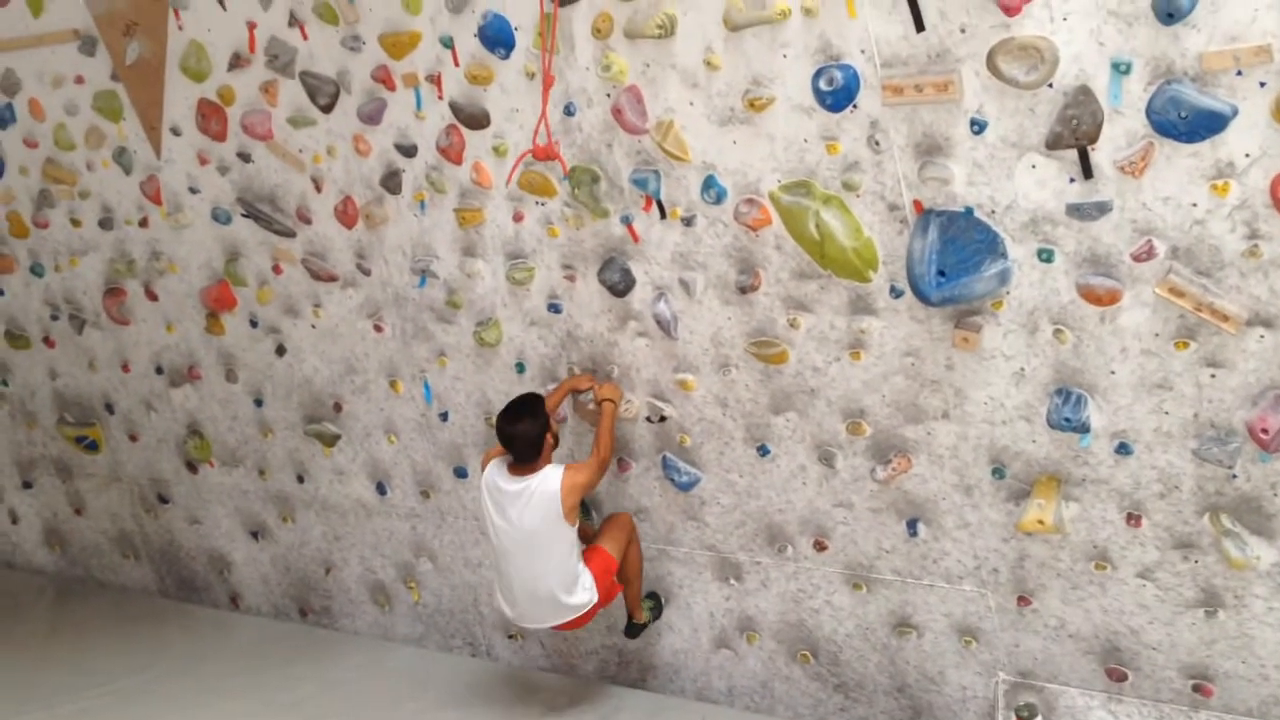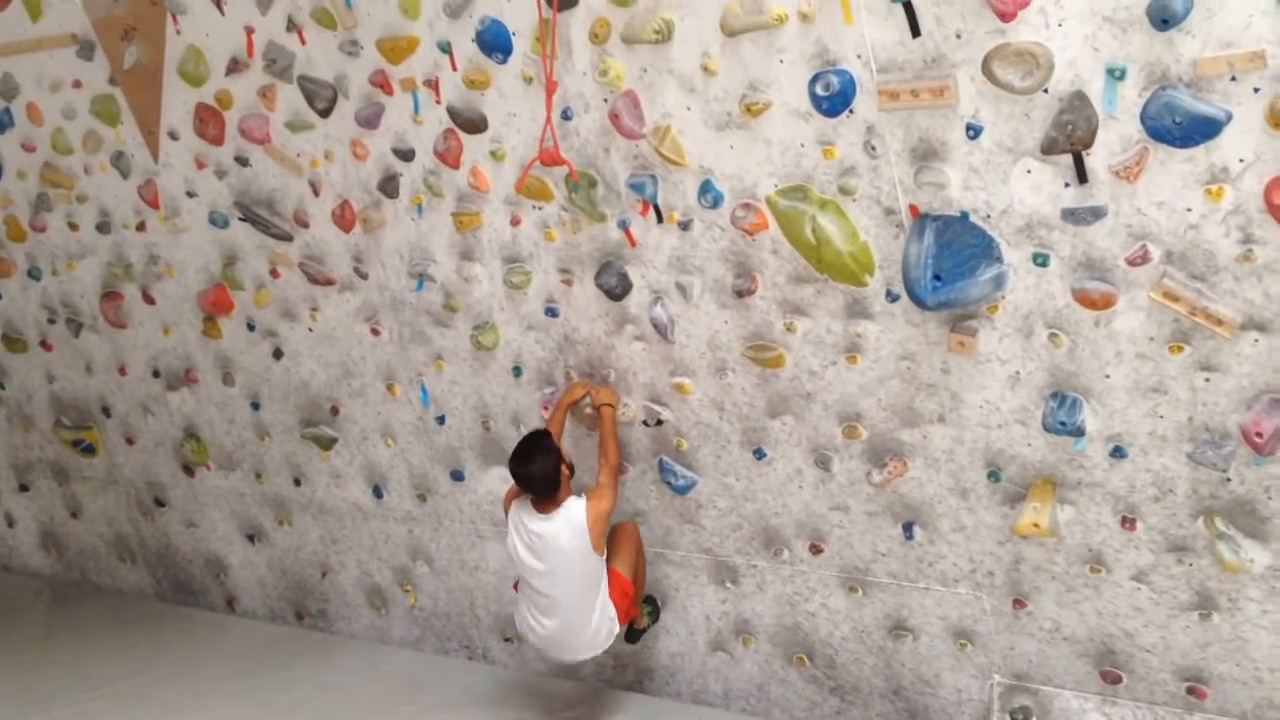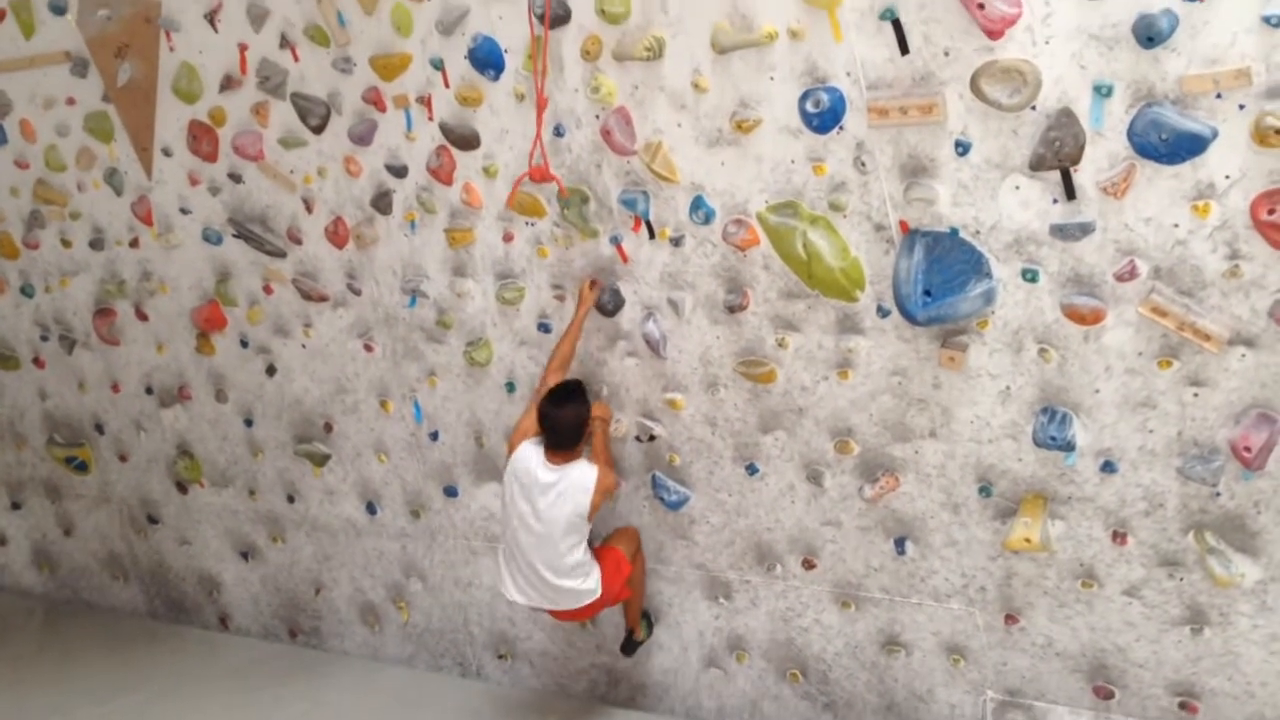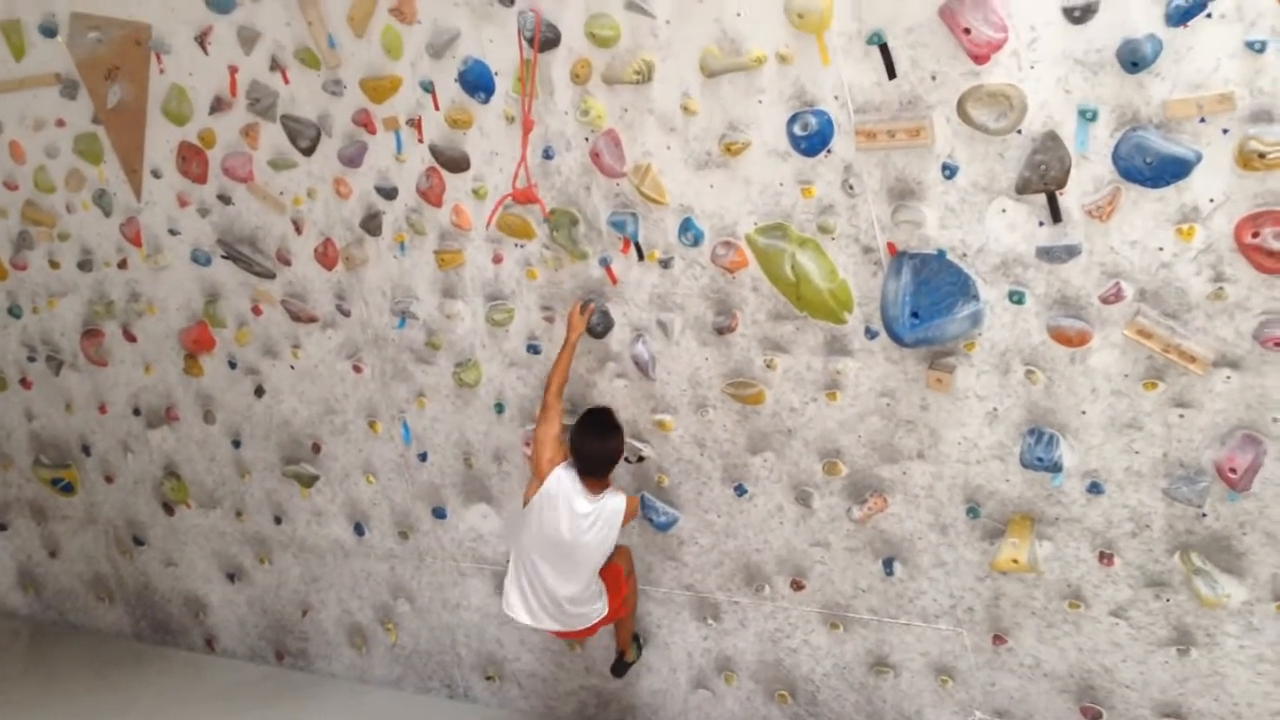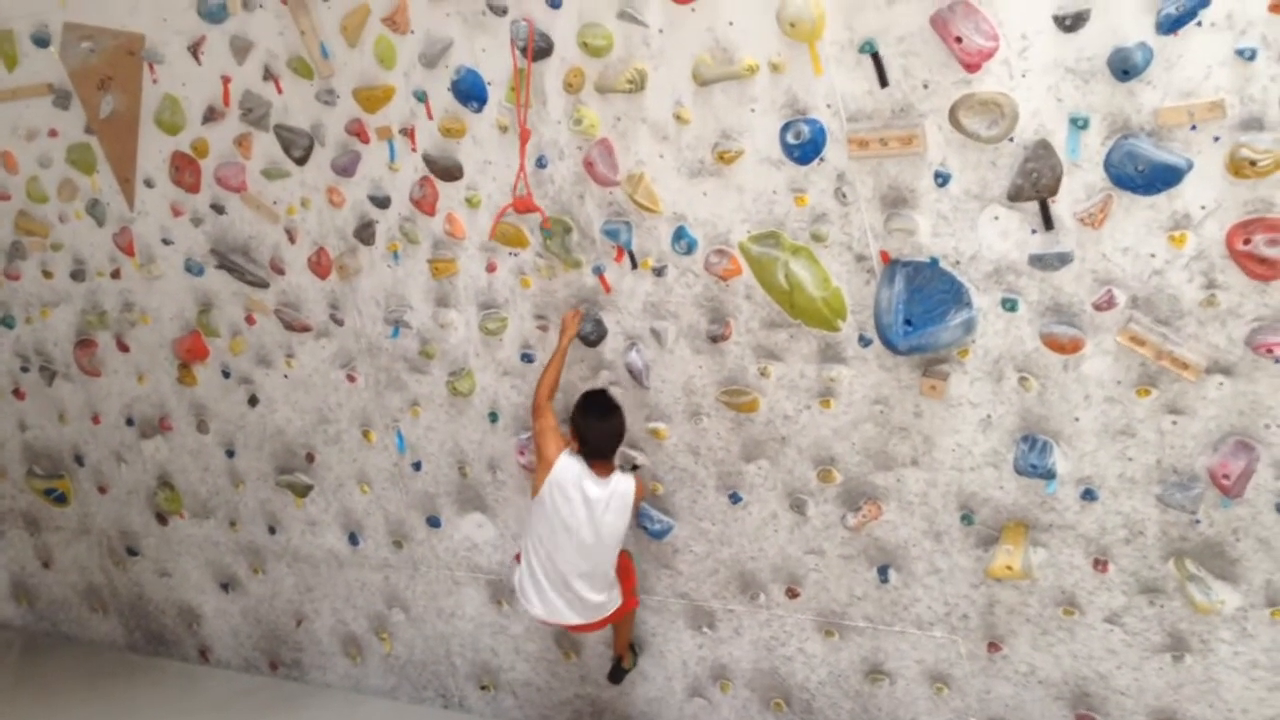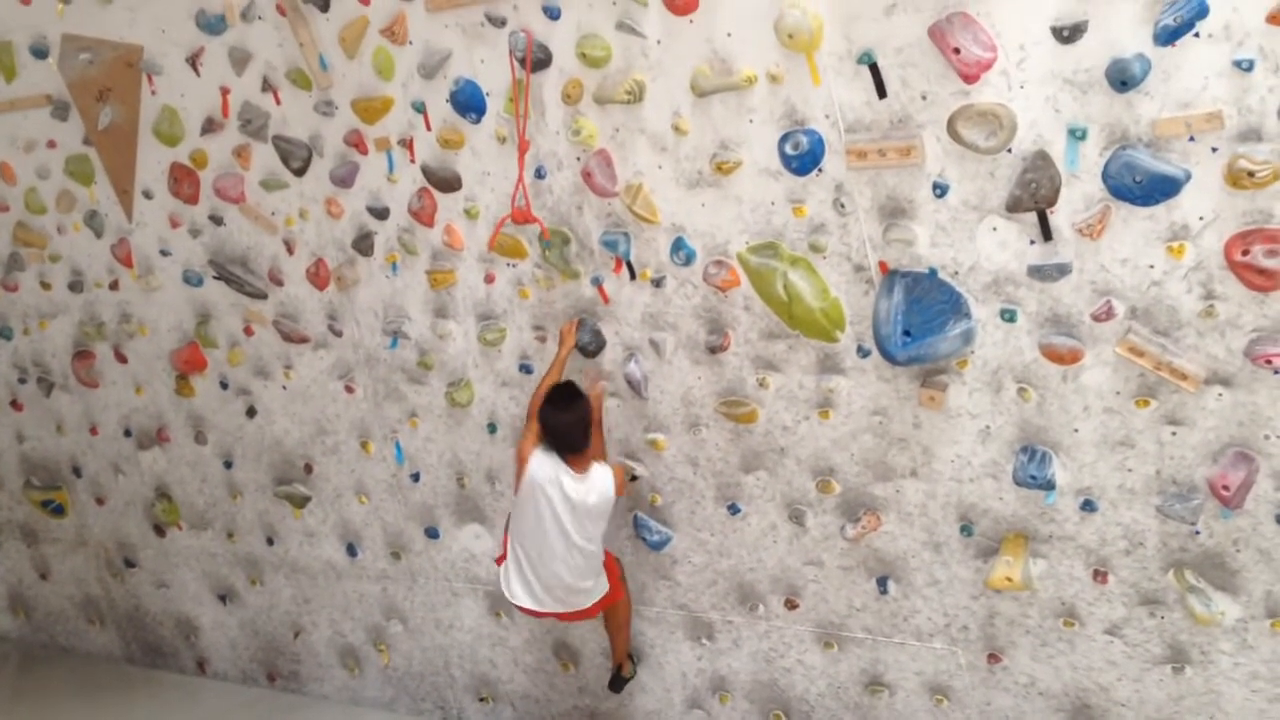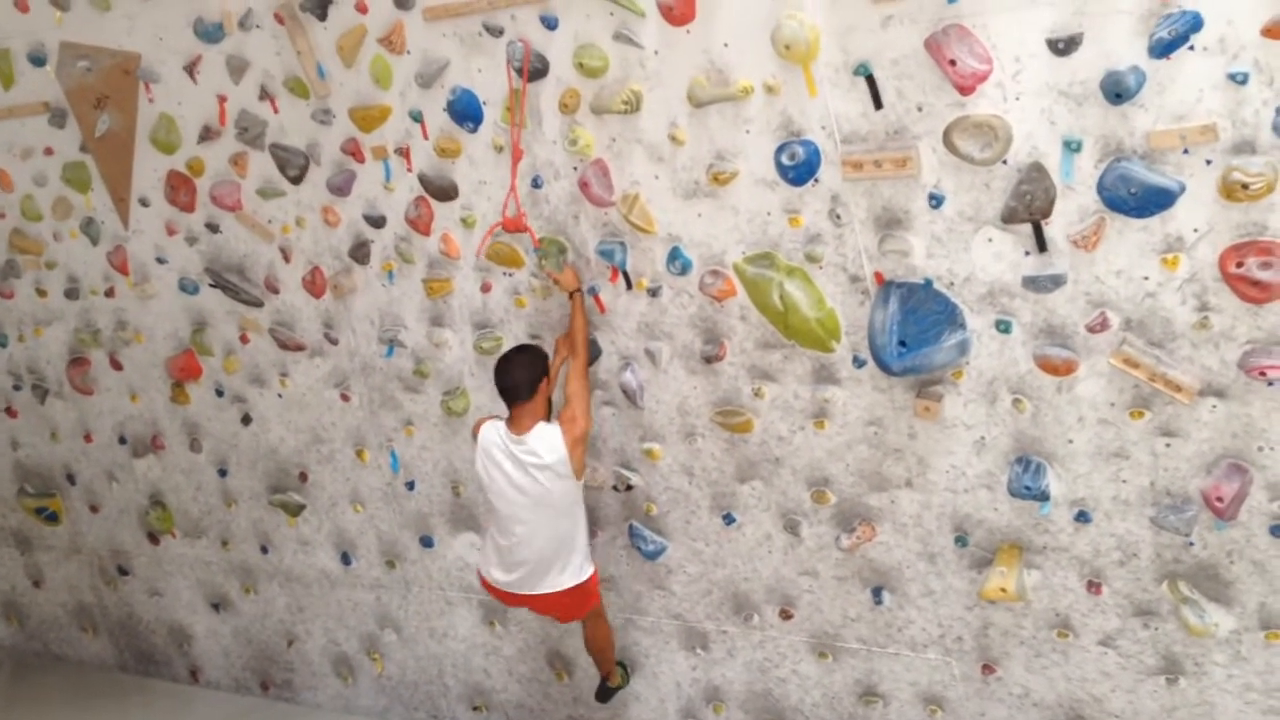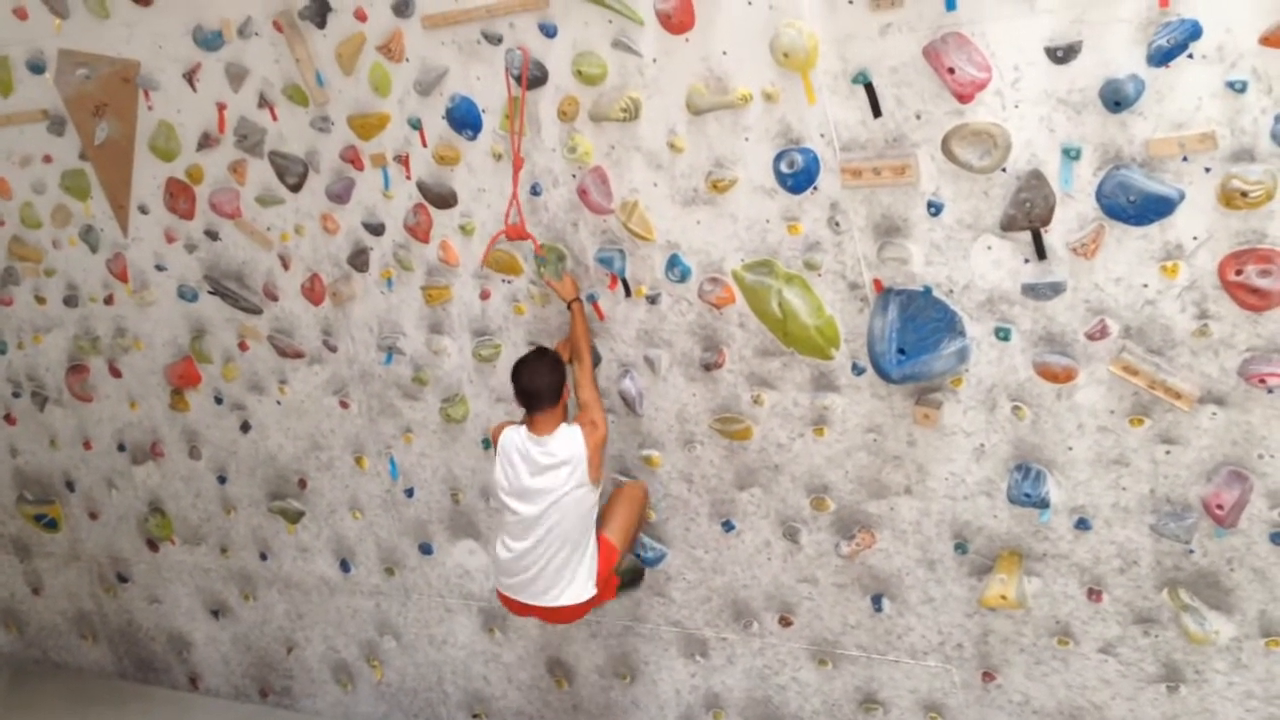
dt=0.4s
person 1, frame 1
left shoulder: (490, 467)
right shoulder: (568, 481)
left elbow: (523, 427)
right elbow: (601, 456)
left wrist: (566, 386)
right wrist: (608, 403)
left hip: (515, 609)
right hip: (571, 609)
right knee: (623, 523)
right ankle: (638, 616)
person 1, frame 2
left shoulder: (513, 506)
right shoulder: (592, 511)
left elbow: (535, 458)
right elbow: (610, 465)
left wrist: (564, 403)
right wrist: (606, 408)
left hip: (534, 634)
right hip: (591, 638)
right knee: (627, 530)
right ankle: (638, 620)
person 1, frame 3
left shoulder: (518, 451)
right shoulder: (598, 480)
left elbow: (550, 378)
left wrist: (581, 313)
right wrist: (601, 424)
left hip: (521, 588)
right hip: (577, 601)
right knee: (628, 537)
right ankle: (636, 632)
person 1, frame 4
left shoulder: (547, 473)
right shoulder: (625, 507)
left elbow: (551, 397)
left wrist: (573, 335)
left hip: (523, 606)
right hip: (580, 620)
right knee: (623, 557)
right ankle: (626, 653)
person 1, frame 5
left shoulder: (553, 463)
right shoulder: (632, 489)
left elbow: (541, 402)
left wrist: (565, 339)
left hip: (535, 598)
right hip: (595, 611)
right ankle: (622, 659)
person 1, frame 6
left shoulder: (530, 462)
right shoulder: (613, 479)
left elbow: (535, 411)
left wrist: (563, 351)
right wrist: (594, 413)
left hip: (522, 594)
right hip: (582, 600)
right knee: (612, 569)
right ankle: (622, 667)
person 1, frame 7
left shoulder: (483, 435)
right shoulder: (569, 436)
right elbow: (581, 360)
left wrist: (555, 358)
right wrist: (575, 292)
left hip: (498, 581)
right hip: (561, 585)
right knee: (592, 615)
right ankle: (610, 678)
person 1, frame 8
left shoulder: (502, 438)
right shoulder: (589, 437)
left elbow: (536, 405)
right elbow: (585, 365)
left wrist: (556, 359)
right wrist: (573, 301)
left hip: (512, 594)
right hip: (574, 601)
right knee: (634, 490)
right ankle: (617, 569)
